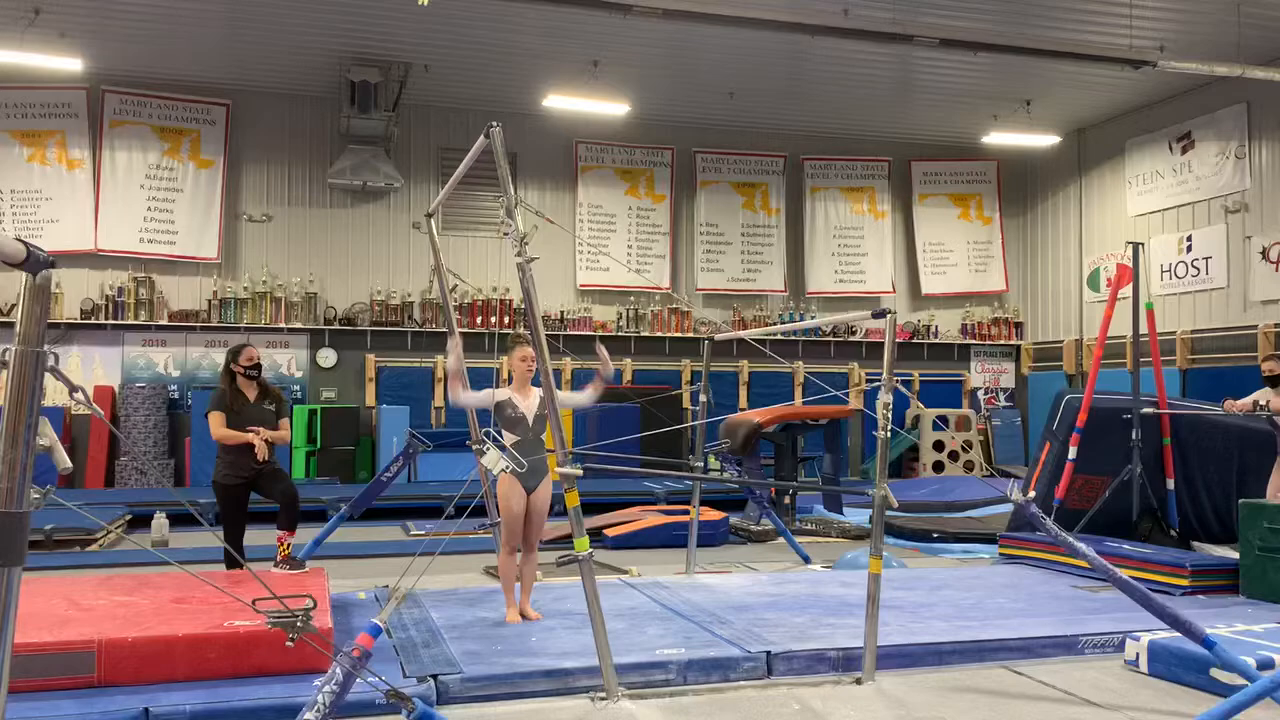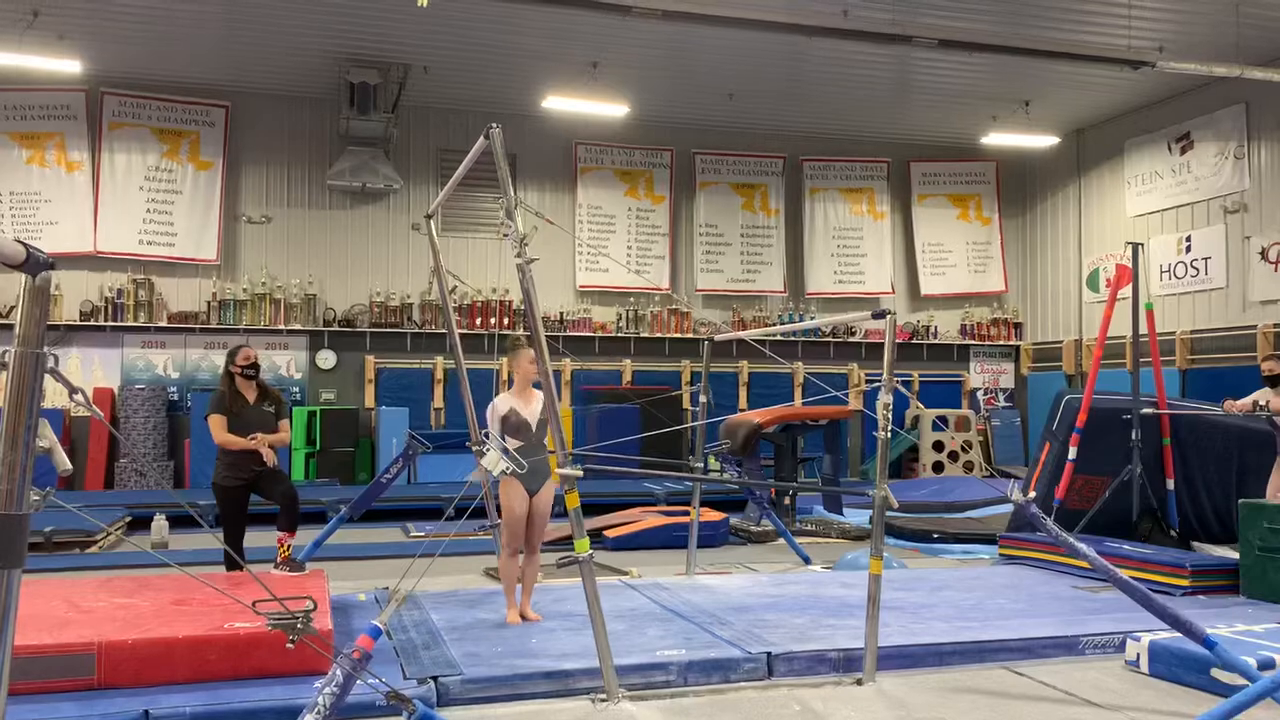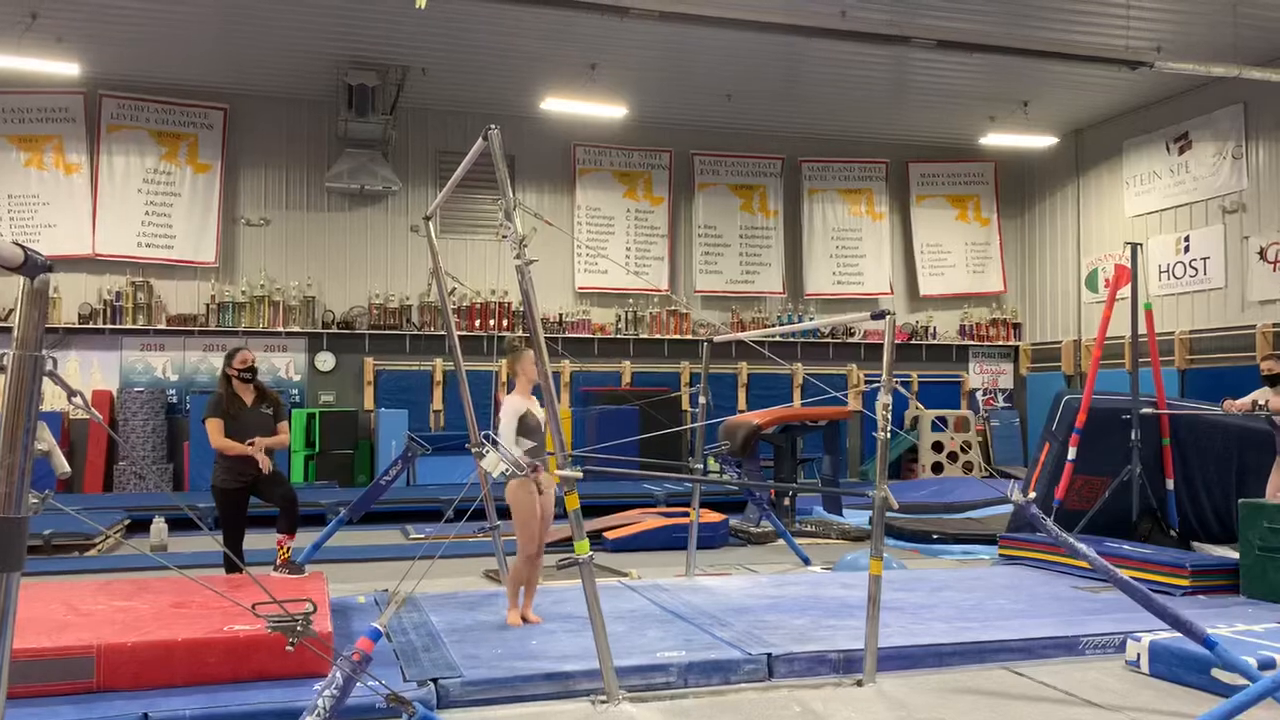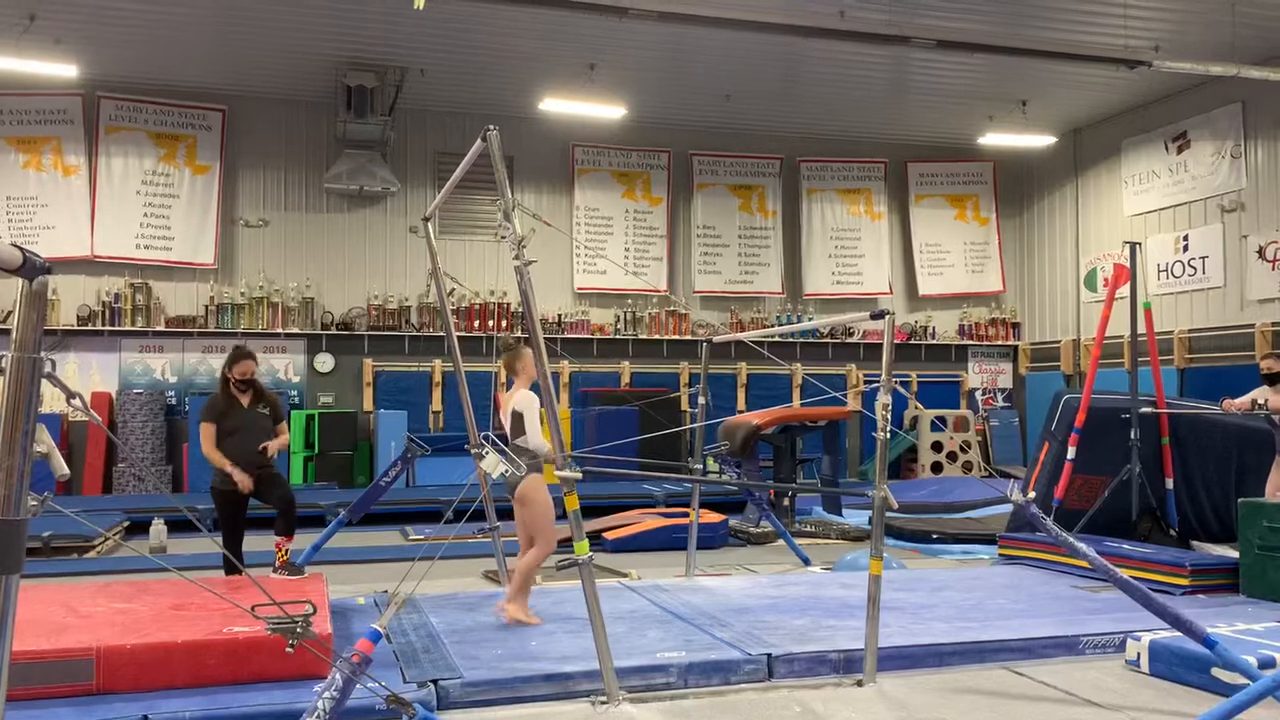
dt=0.2s
person 1, frame 1
left shoulder: (545, 396)
right shoulder: (499, 397)
left elbow: (585, 398)
right elbow: (459, 398)
left wrist: (602, 376)
right wrist: (455, 370)
left hip: (540, 474)
right hip: (512, 476)
left knee: (532, 544)
right knee: (511, 545)
left ankle: (525, 602)
right ankle: (511, 606)
person 1, frame 2
left shoulder: (545, 399)
right shoulder: (500, 404)
left wrist: (555, 474)
left hip: (543, 477)
right hip: (514, 479)
left knee: (534, 547)
right knee: (512, 547)
left ankle: (526, 604)
right ankle: (511, 606)
person 1, frame 3
left shoulder: (533, 401)
right shoulder: (512, 403)
right elbow: (507, 446)
right wrist: (536, 468)
left hip: (540, 480)
right hip: (522, 480)
left knee: (537, 549)
right knee: (528, 551)
left ankle: (527, 607)
right ankle: (513, 606)
person 1, frame 4
left shoulder: (508, 400)
right shoulder: (528, 397)
right elbow: (536, 443)
left wrist: (549, 452)
right wrist: (556, 455)
left hip: (515, 474)
right hip: (528, 477)
left knee: (529, 547)
right knee: (546, 544)
left ankle: (521, 606)
right ankle: (511, 599)
person 2, frame 1
left shoulder: (274, 396)
right shoulder: (222, 397)
left elbow: (286, 435)
right elbow: (218, 433)
left wrist: (267, 434)
right wrist: (252, 437)
left hip: (265, 468)
right hip: (230, 474)
left knee: (290, 495)
right knee: (233, 534)
left ankle: (283, 558)
person 2, frame 2
left shoulder: (273, 398)
right shoulder: (221, 399)
left elbow: (286, 436)
right elbow: (220, 437)
left wrist: (266, 438)
right wrist: (256, 445)
left hip: (264, 470)
right hip: (230, 476)
left knee: (290, 496)
right knee: (233, 535)
left ankle: (283, 559)
person 2, frame 3
left shoulder: (271, 400)
right shoulder: (219, 402)
left elbow: (284, 437)
right elbow: (217, 441)
left wrist: (266, 442)
right wrist: (252, 451)
left hip: (264, 473)
right hip: (229, 478)
left knee: (289, 498)
right knee: (233, 537)
left ankle: (283, 562)
person 2, frame 4
left shoulder: (268, 400)
right shoulder: (215, 404)
left elbow: (284, 434)
right elbow: (208, 447)
left wrist: (276, 442)
right wrist: (233, 471)
left hip: (264, 473)
right hip: (229, 481)
left knee: (287, 500)
right knee: (232, 539)
left ankle: (282, 563)
